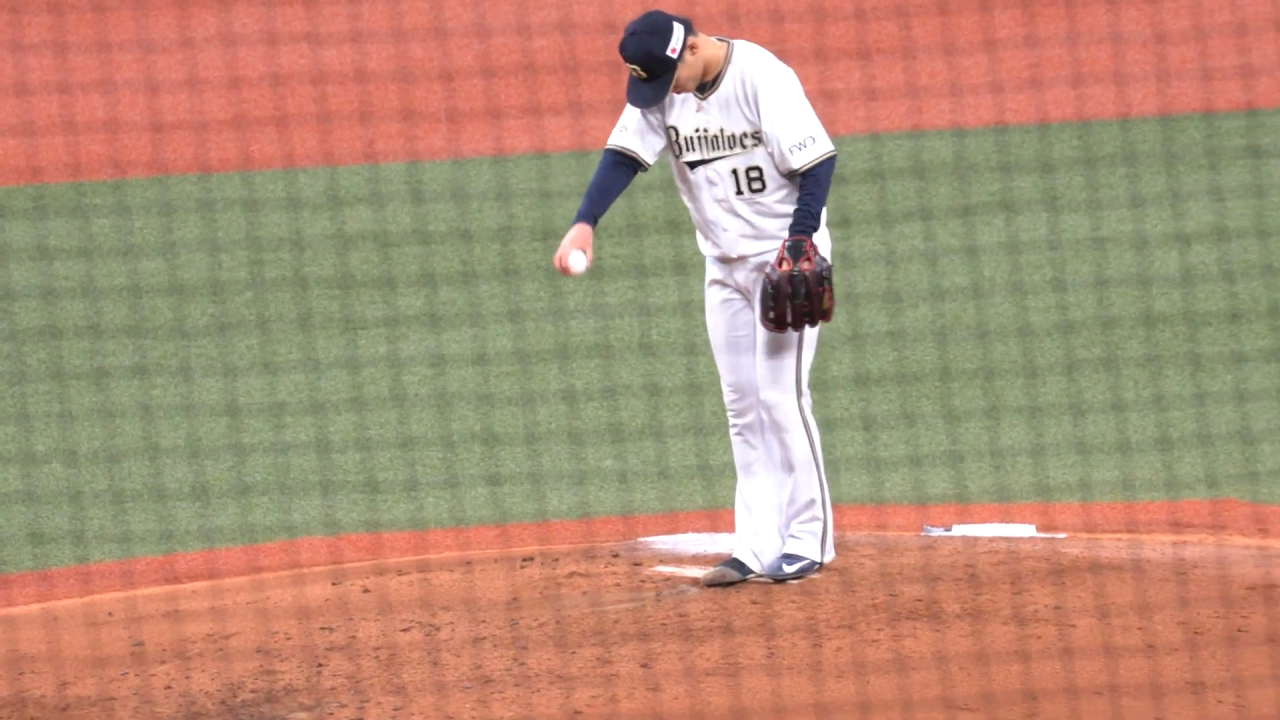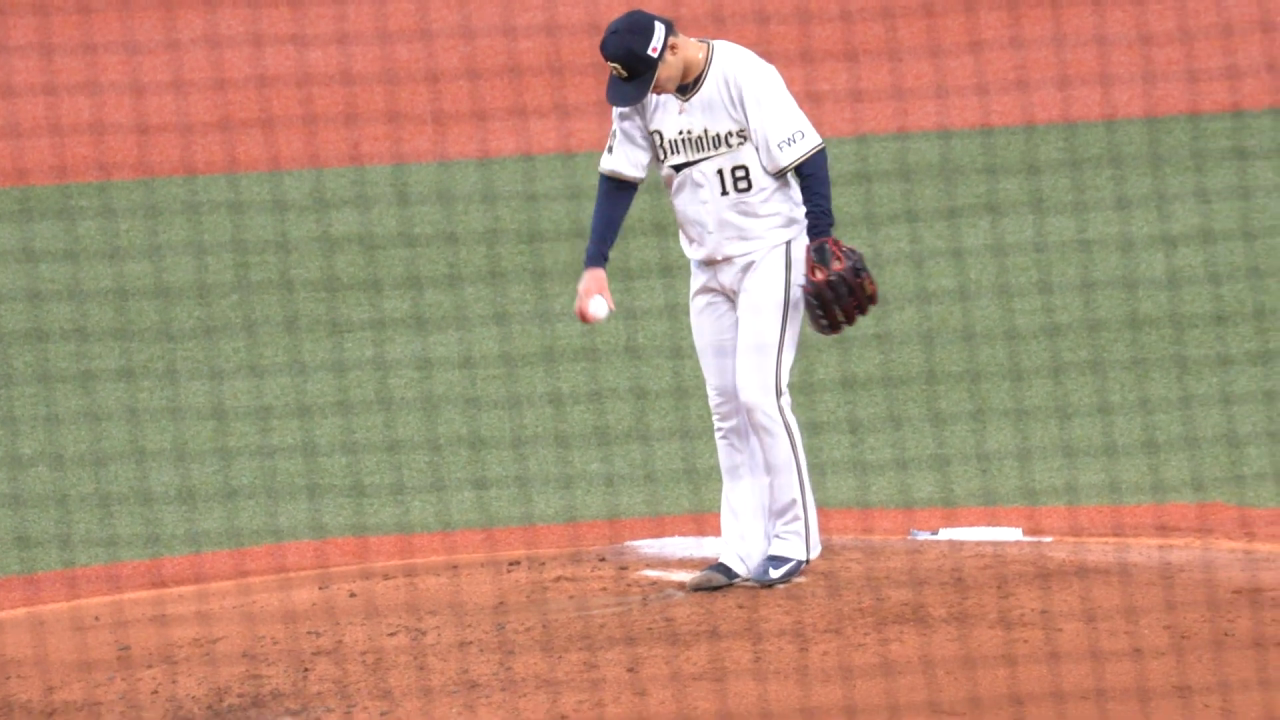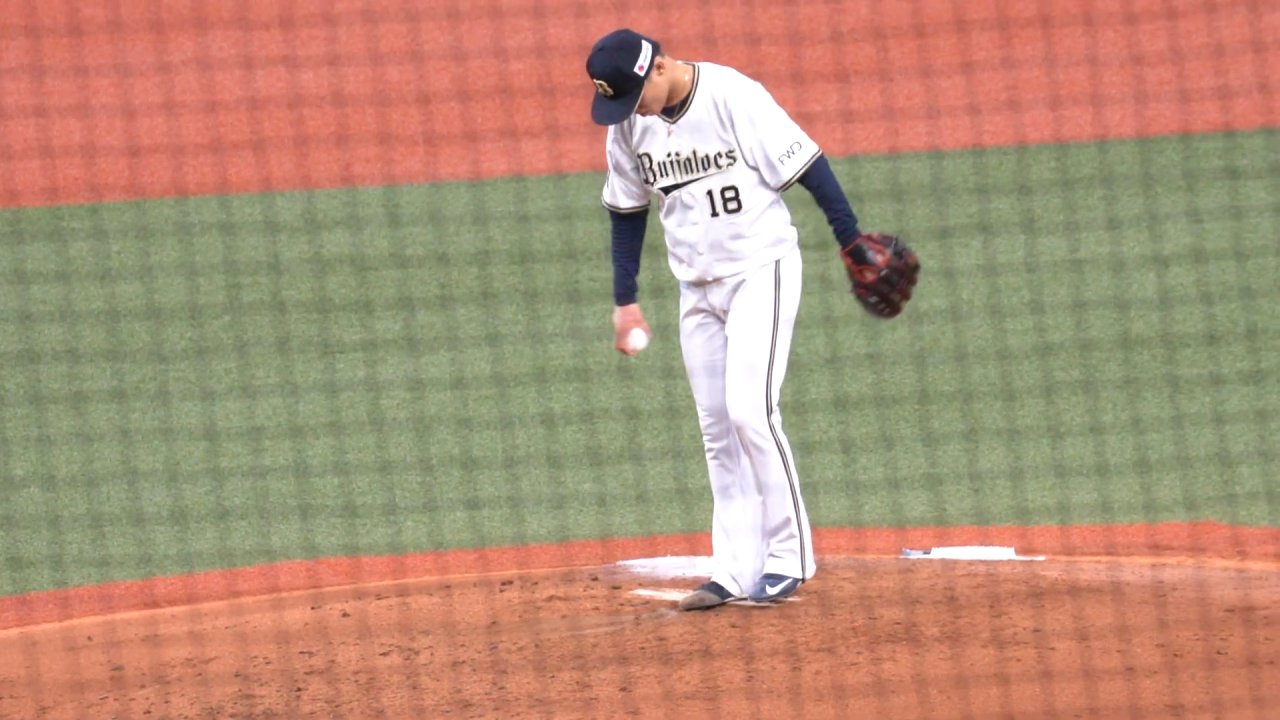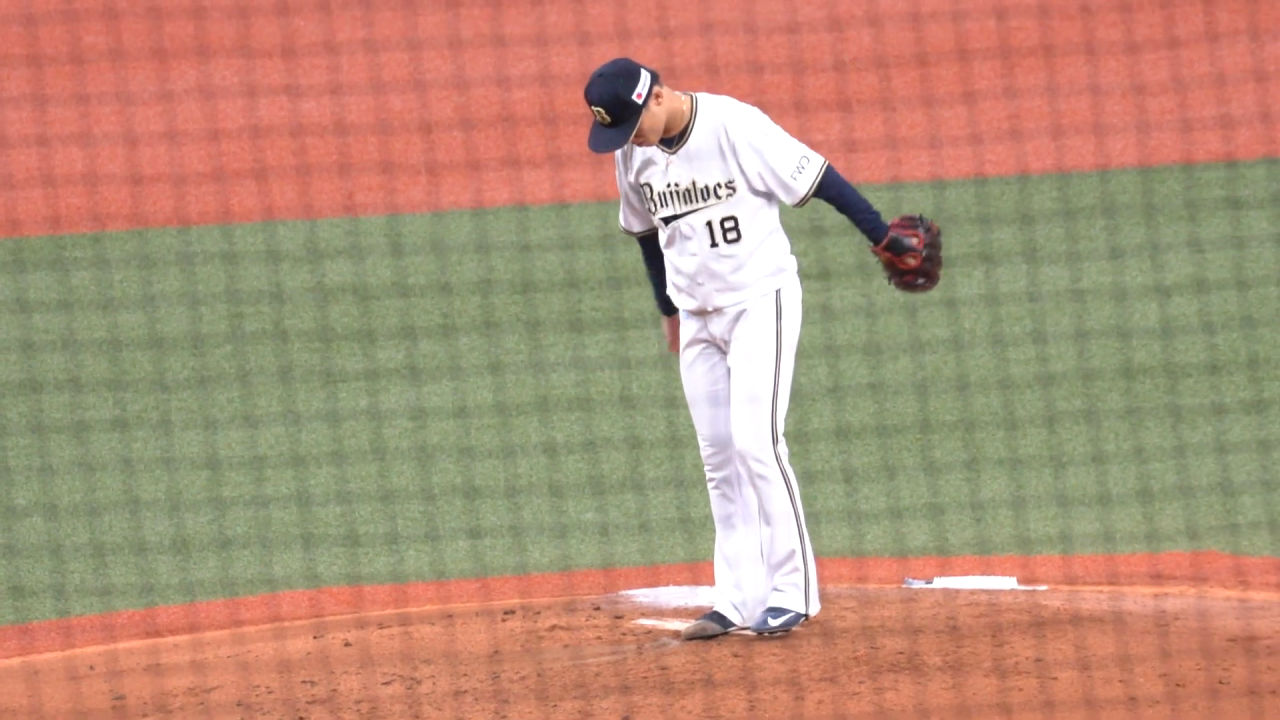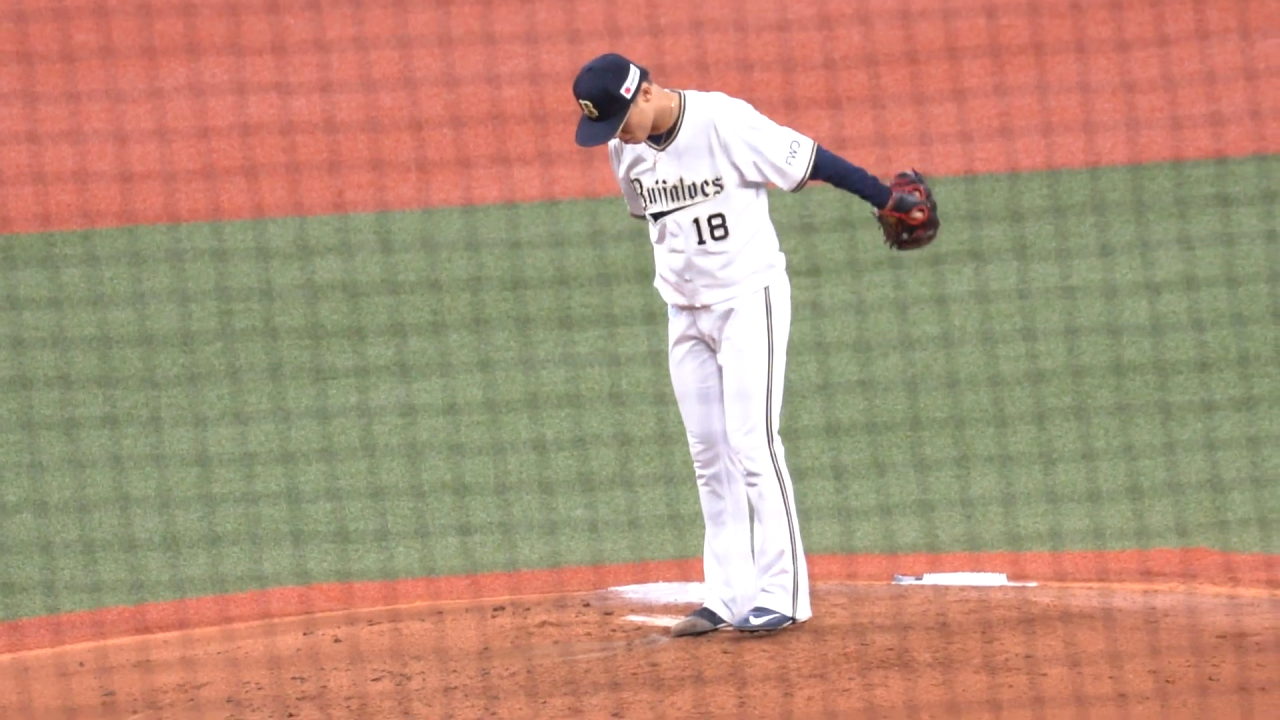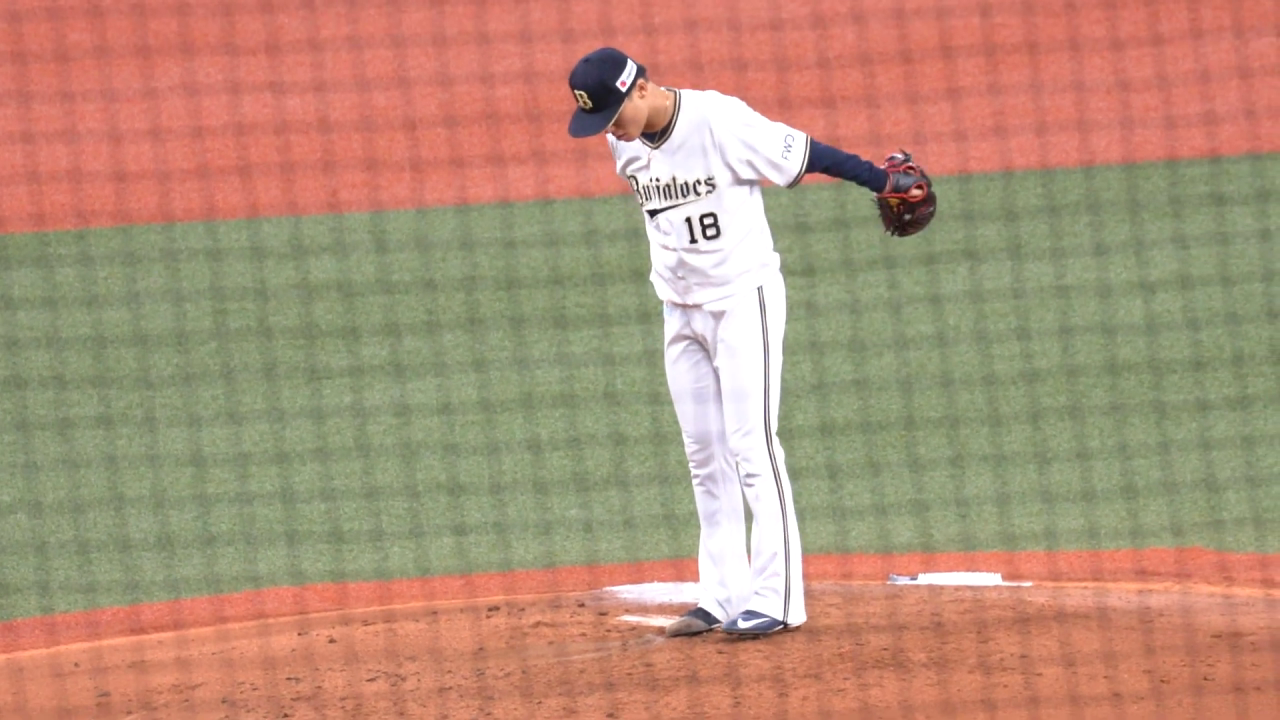
dt=0.3s
person 1, frame 1
left shoulder: (762, 76)
right shoulder: (660, 86)
left elbow: (819, 161)
right elbow: (624, 154)
left wrist: (798, 243)
right wrist: (584, 222)
left hip: (789, 252)
right hip: (723, 262)
left knee: (780, 396)
right knee: (742, 405)
left ankle: (806, 541)
right ankle: (758, 548)
person 1, frame 2
left shoulder: (745, 76)
right shoulder: (638, 96)
left elbow: (808, 155)
right elbow: (617, 178)
left wrist: (822, 244)
right wrist: (595, 264)
left hip: (771, 253)
right hip: (707, 264)
left knee: (759, 395)
right knee: (726, 406)
left ankle: (793, 539)
right ankle: (735, 552)
person 1, frame 3
left shoulder: (734, 96)
right shoulder: (627, 121)
left elbow: (807, 165)
right elbow: (625, 210)
left wrist: (852, 241)
right wrist: (625, 298)
left hip: (761, 272)
right hip: (697, 286)
left knee: (749, 413)
right knee: (717, 428)
left ankle: (788, 555)
right ankle: (737, 570)
person 1, frame 4
left shoulder: (736, 124)
right shoulder: (631, 152)
left elbow: (817, 177)
left wrist: (882, 234)
right wrist: (669, 308)
left hip: (759, 302)
right hip: (698, 314)
left knee: (755, 442)
right knee: (718, 456)
left ankle: (792, 592)
right ankle: (738, 599)
person 1, frame 5
left shoulder: (726, 121)
right shoulder: (624, 146)
left elbow: (812, 160)
left wrist: (885, 197)
left hip: (750, 299)
right hip: (686, 310)
left knee: (751, 444)
right knee: (709, 455)
left ankle: (781, 594)
right ankle: (729, 597)
person 1, frame 6
left shoulder: (721, 119)
right shoulder: (624, 143)
left elbow: (807, 154)
left wrist: (883, 181)
left hip: (744, 299)
right hip: (680, 309)
left knee: (752, 446)
right knee: (705, 455)
left ankle: (776, 598)
right ankle: (723, 596)
